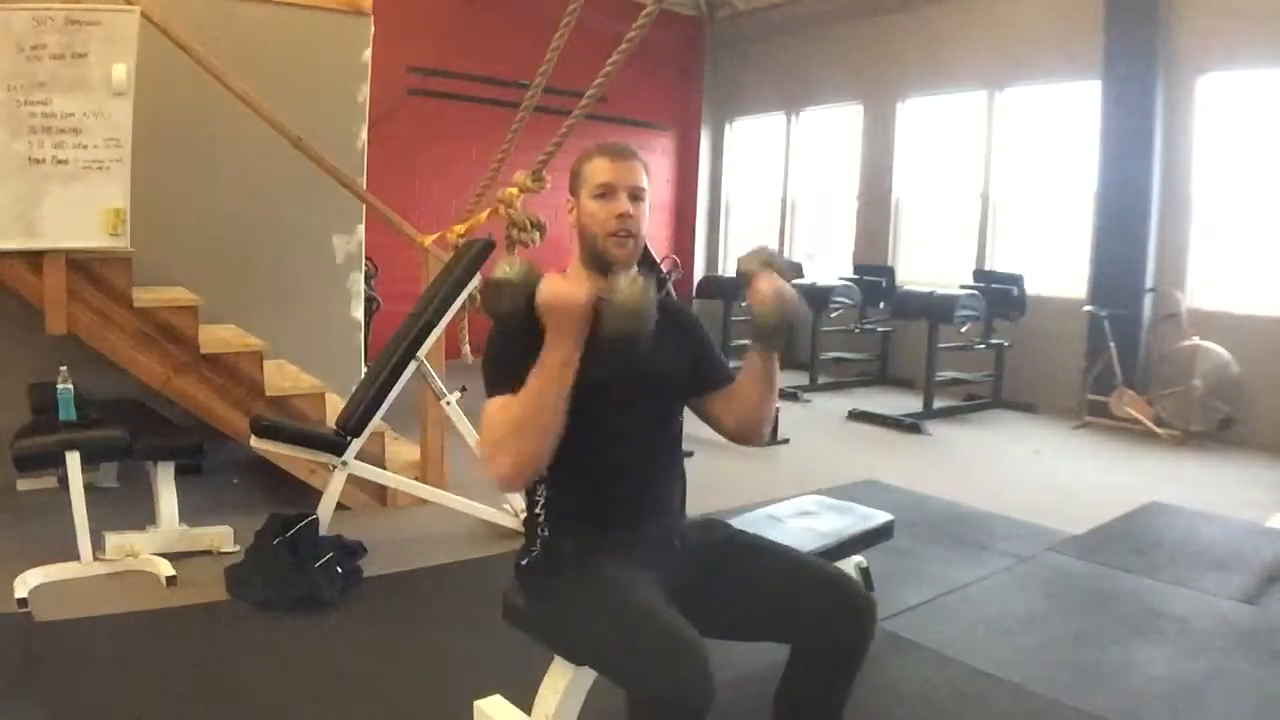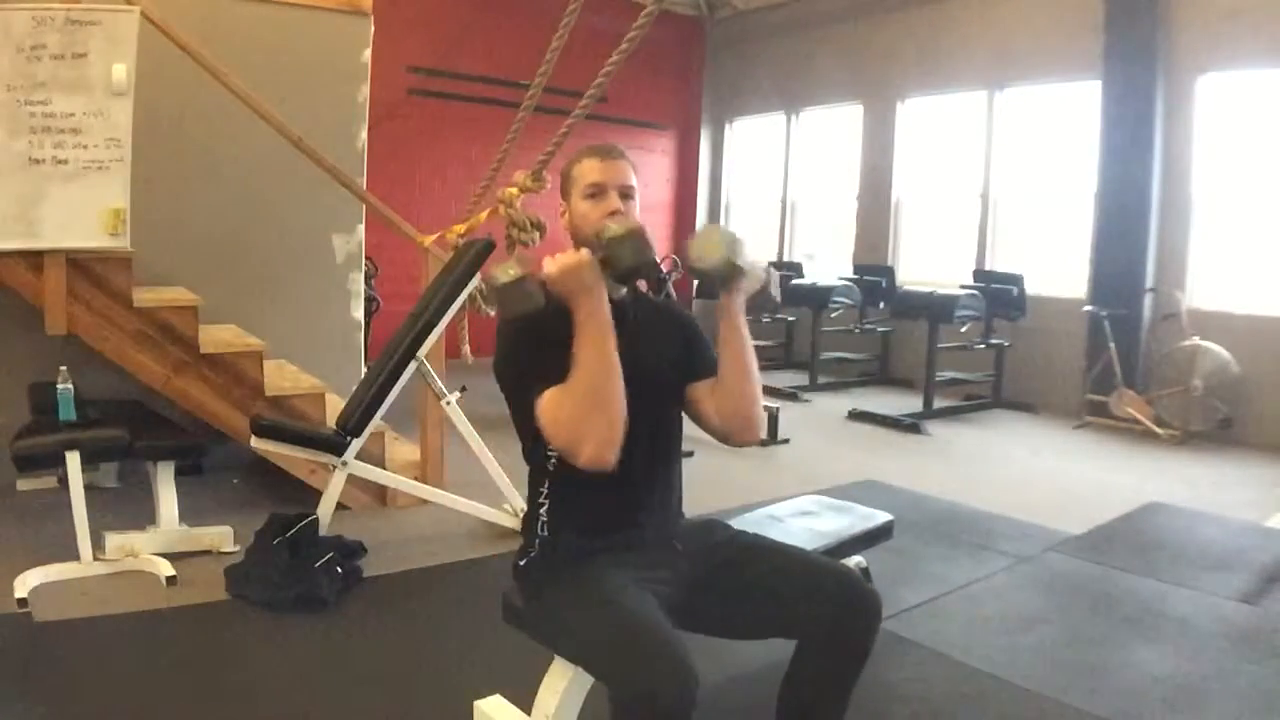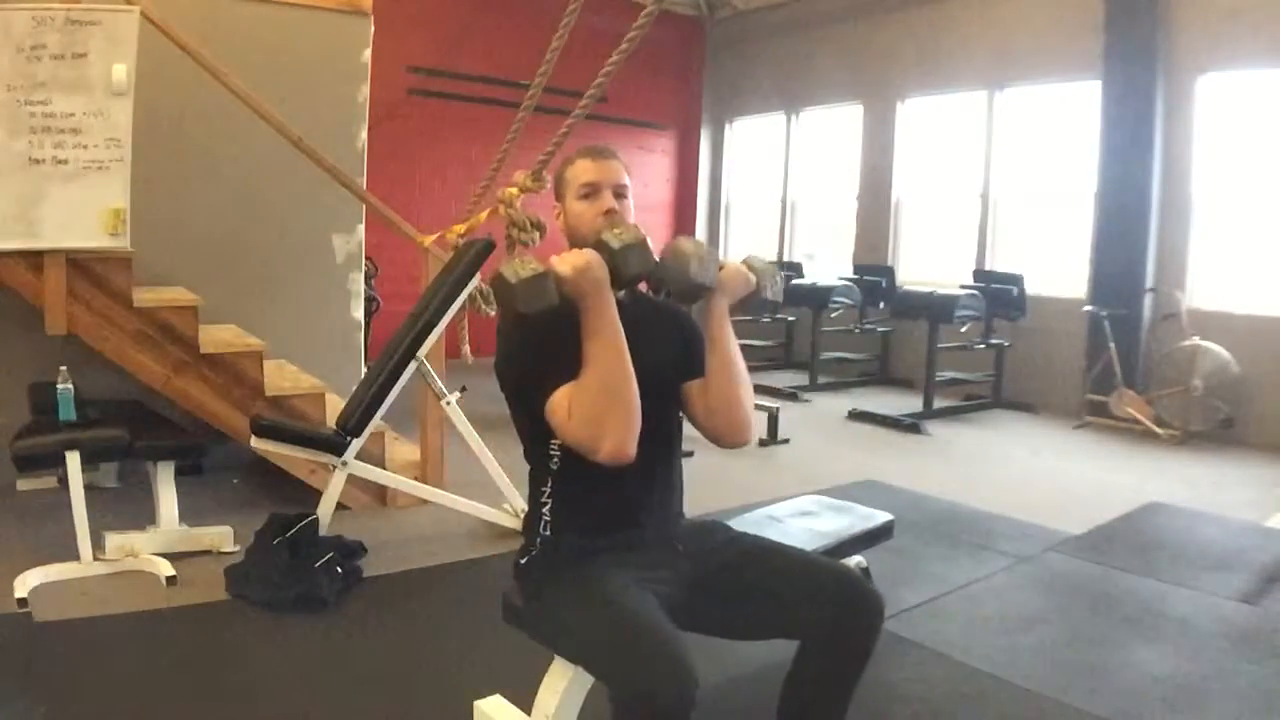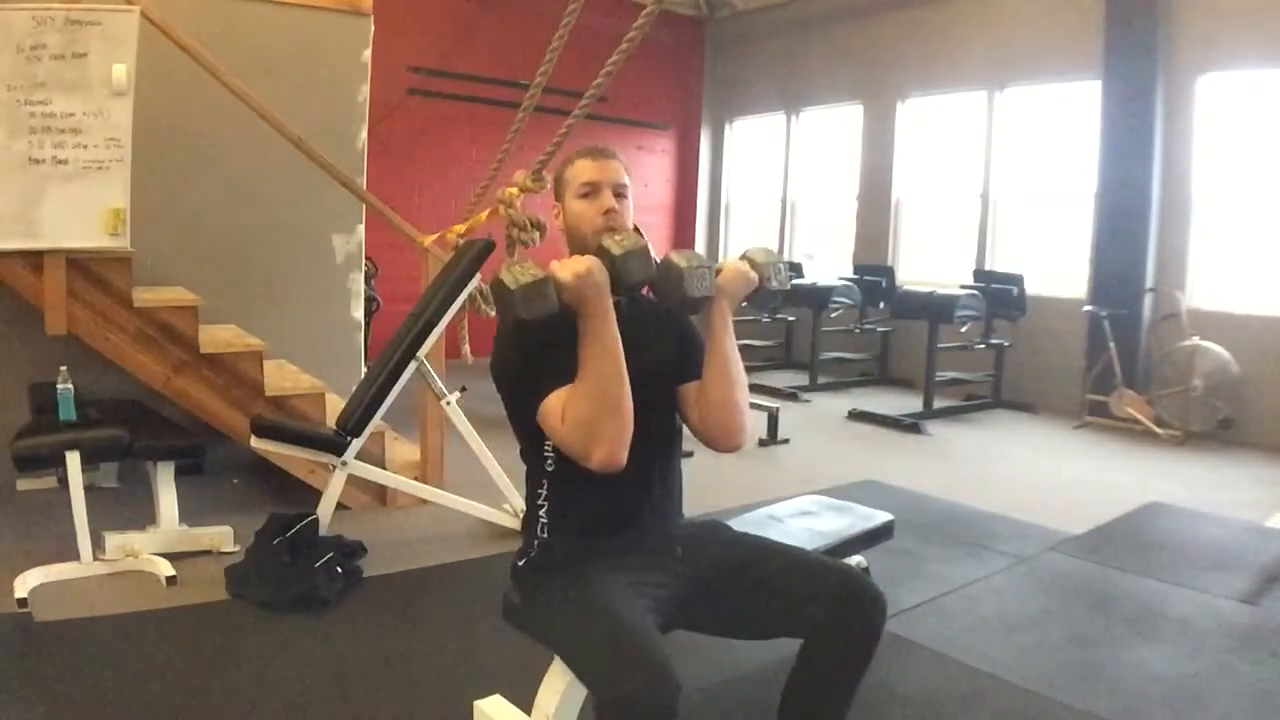
dt=0.2s
person 1, frame 1
left shoulder: (672, 321)
right shoulder: (528, 324)
left elbow: (745, 425)
right elbow: (507, 467)
left wrist: (766, 338)
right wrist: (563, 336)
left hip: (675, 539)
right hip: (576, 558)
left knee: (843, 608)
person 1, frame 2
left shoulder: (666, 321)
right shoulder: (532, 324)
left elbow: (742, 427)
right elbow: (595, 447)
left wrist: (732, 304)
right wrist: (587, 305)
left hip: (673, 541)
right hip: (576, 561)
left knee: (849, 604)
person 1, frame 3
left shoulder: (665, 319)
right shoulder: (533, 324)
left elbow: (733, 428)
right elbow: (612, 441)
left wrist: (716, 306)
right wrist: (596, 303)
left hip: (673, 539)
right hip: (577, 559)
left knee: (850, 605)
person 1, frame 4
left shoulder: (664, 319)
right shoulder: (531, 326)
left elbow: (726, 432)
right elbow: (604, 448)
left wrist: (719, 309)
right wrist: (595, 310)
left hip: (673, 541)
right hip: (576, 560)
left knee: (853, 602)
